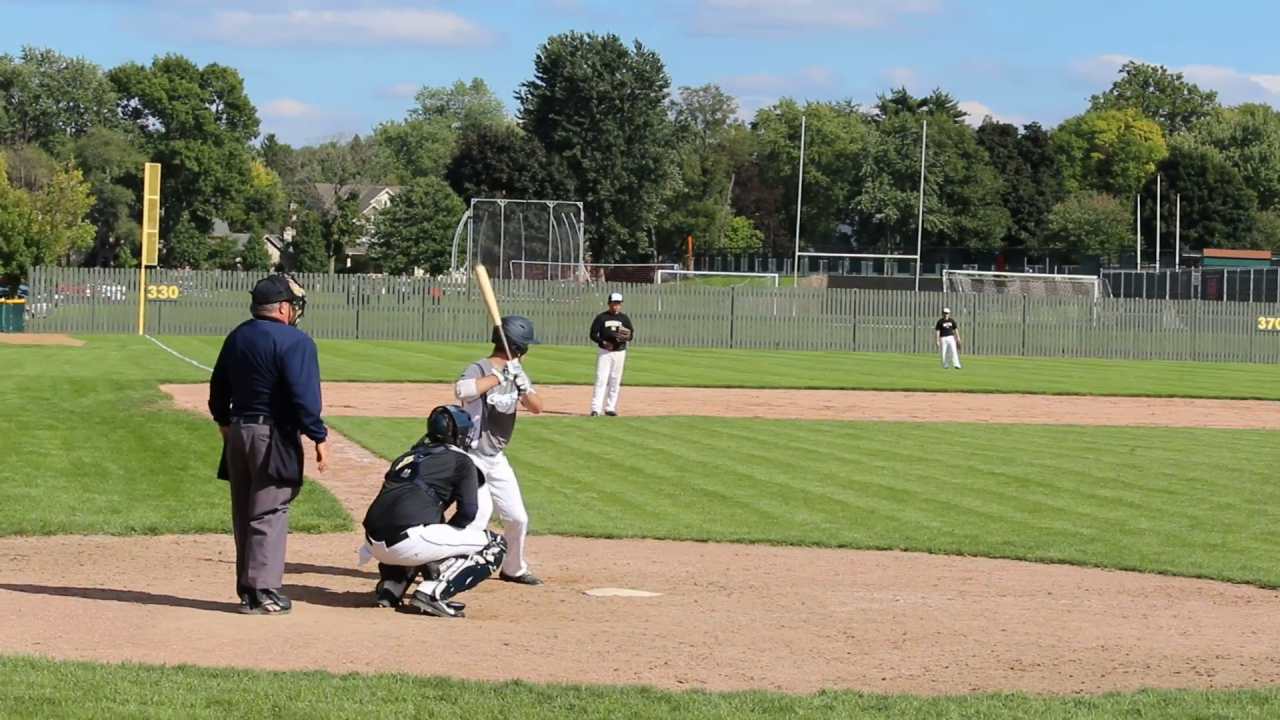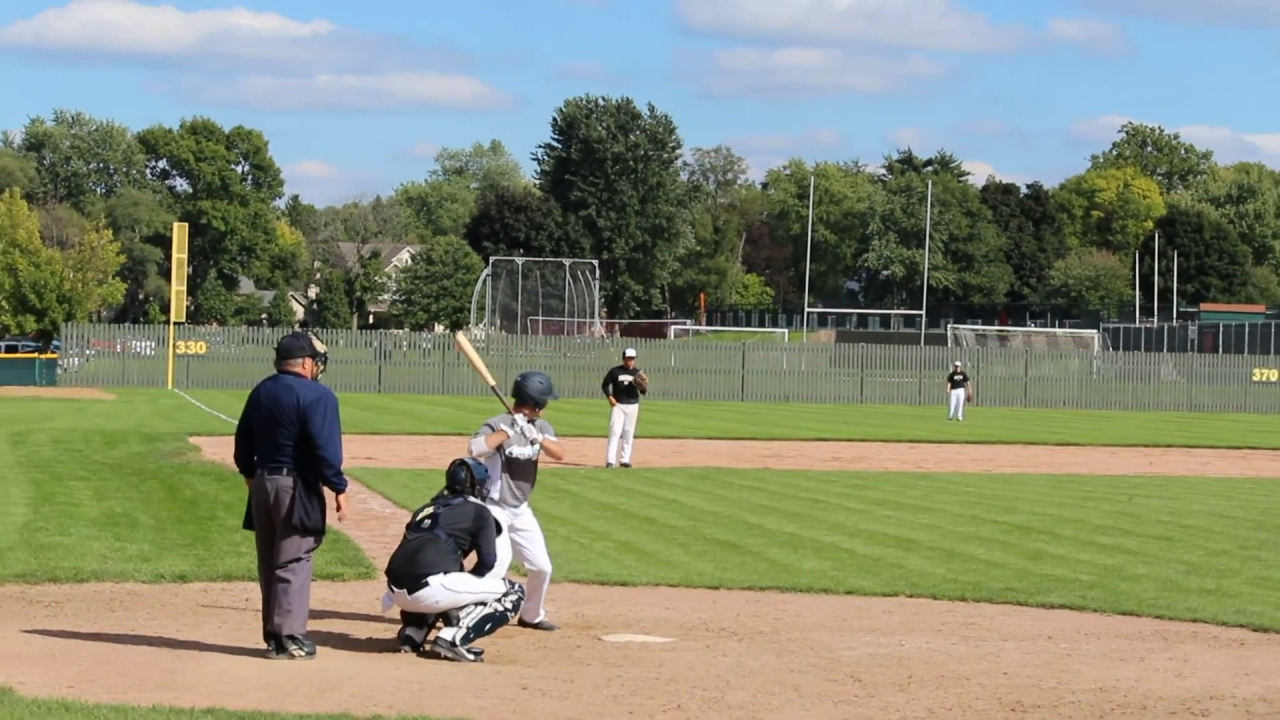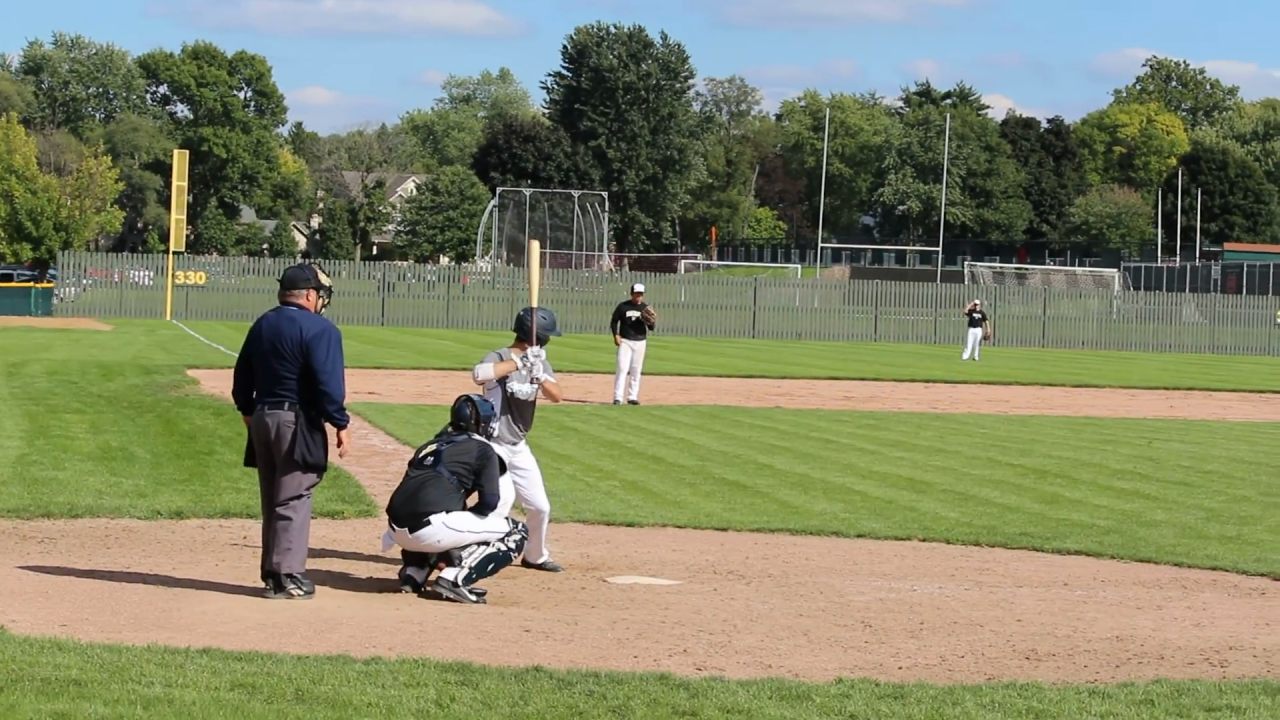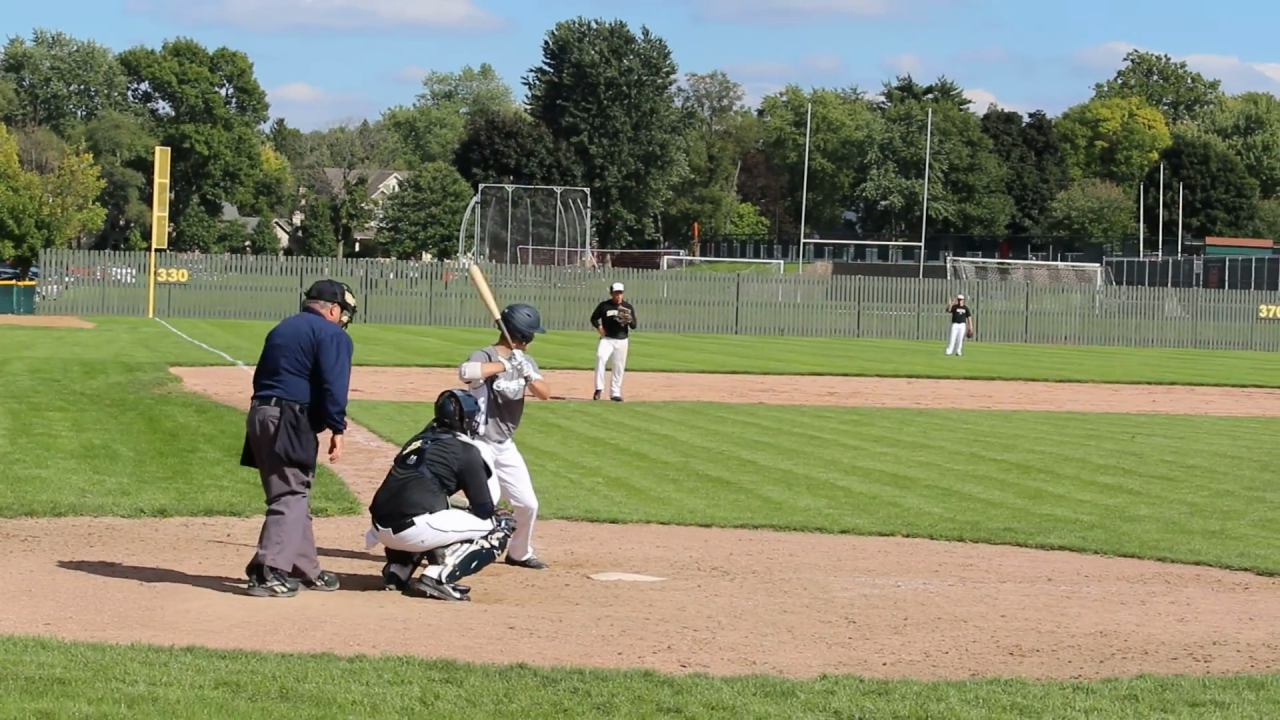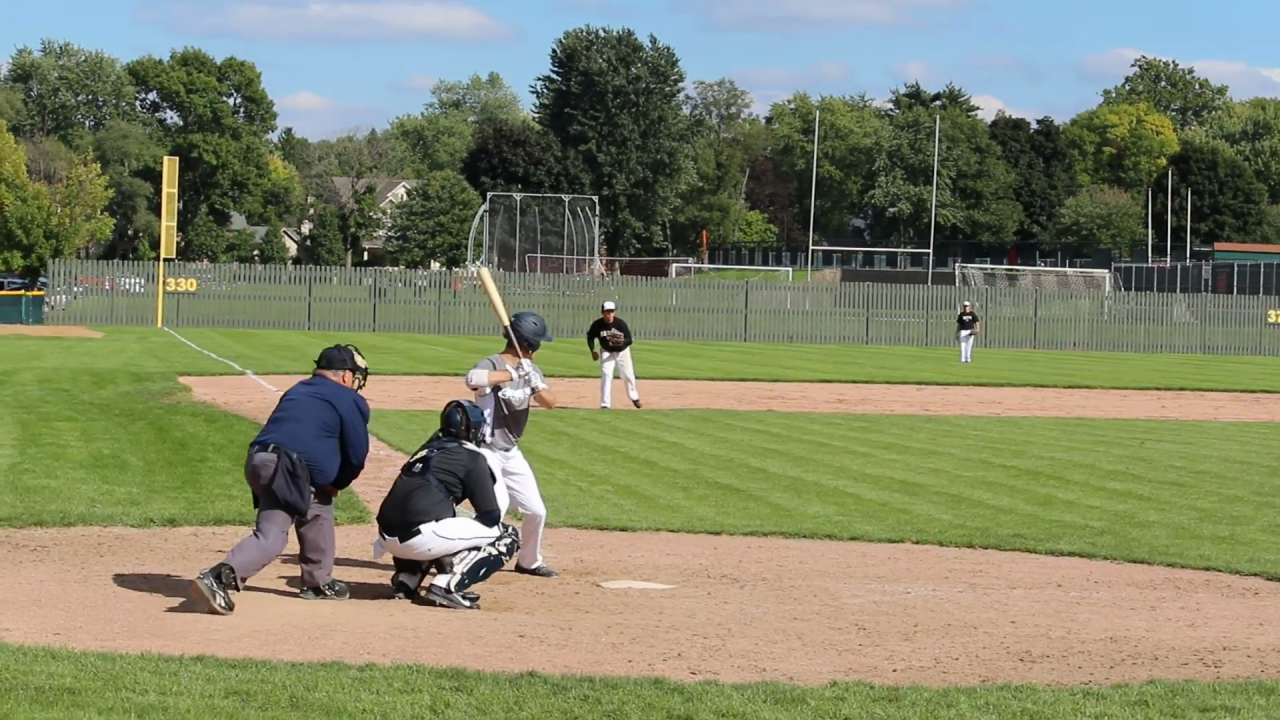
dt=0.7s
person 1, frame 1
left shoulder: (236, 337)
right shoulder: (294, 340)
left elbow: (218, 388)
right elbow: (304, 394)
left wrist: (225, 422)
right wrist: (318, 437)
left hip: (238, 433)
right hip: (273, 436)
left knee: (245, 513)
right knee: (269, 514)
left ankle: (248, 589)
right ankle: (263, 593)
person 1, frame 2
left shoulder: (260, 392)
right shoulder: (317, 395)
left elbow: (243, 440)
right elbow: (326, 447)
left wrist: (250, 474)
right wrist: (338, 488)
left hip: (263, 484)
right hip: (297, 487)
left knee: (270, 563)
right knee: (293, 562)
left ankle: (274, 634)
right ankle: (288, 638)
person 1, frame 3
left shoulder: (262, 324)
right shoulder: (320, 329)
left elbow: (242, 373)
right elbow: (329, 382)
left wrist: (248, 410)
right wrist: (340, 424)
left hip: (263, 419)
right hip: (298, 423)
left knee: (273, 501)
right knee: (294, 500)
left ankle: (274, 570)
right ankle: (285, 576)
person 1, frame 4
left shoulder: (281, 329)
right shoulder: (333, 334)
left elbow: (260, 377)
right elbow: (333, 387)
right wrist: (337, 429)
left hip: (260, 414)
right hip: (291, 421)
left knee: (291, 496)
right knee: (289, 498)
left ankle: (306, 571)
right ankle: (267, 572)
person 1, frame 5
left shoulder: (298, 390)
right shoulder: (351, 401)
right elbow: (356, 456)
left wrist: (326, 484)
right wrist: (336, 484)
left hip: (260, 460)
right hip: (286, 469)
left knee: (318, 507)
right knee: (270, 537)
left ankle: (318, 582)
right ankle: (219, 578)
person 2, frame 1
left shoulder: (518, 373)
right shoulder: (479, 368)
left elbow: (537, 408)
right elbow: (461, 391)
left wrist: (525, 389)
right wrist: (500, 375)
left hip: (496, 458)
right hip: (470, 457)
left knee: (517, 517)
right knee: (478, 515)
left ankle: (513, 569)
person 2, frame 2
left shoulder: (540, 426)
right shoulder: (496, 424)
left elbow: (559, 454)
right elbow: (474, 449)
left wrist: (537, 438)
right wrist: (508, 430)
left hip: (521, 510)
right hip: (494, 508)
left knee: (542, 567)
left ankle: (531, 615)
person 2, frame 3
left shoulder: (540, 362)
right shoulder: (500, 357)
left elbow: (556, 396)
right elbow: (479, 374)
left wrist: (540, 377)
right wrist: (519, 362)
left hip: (519, 446)
right hip: (493, 445)
left knee: (540, 505)
right knee: (501, 502)
left ankle: (535, 556)
person 2, frame 4
left shoulder: (526, 361)
right shoulder: (485, 355)
left elbow: (545, 394)
right elbow: (465, 372)
left wrist: (529, 376)
right wrist: (506, 363)
left hip: (506, 445)
right hip: (478, 443)
left knee: (528, 503)
left ankle: (519, 553)
person 2, frame 5
left shoulder: (532, 369)
right shoulder: (491, 363)
left elbow: (550, 402)
right elbow: (472, 379)
left wrist: (537, 386)
right wrist: (513, 373)
left hip: (512, 452)
right hip: (485, 451)
left knee: (536, 511)
left ankle: (528, 561)
person 3, frame 1
left shoulder: (407, 457)
right shoulder: (461, 461)
right elbow: (468, 511)
right wrist: (446, 533)
left hip: (376, 542)
right hip: (406, 539)
right knee: (494, 545)
left ankle: (390, 587)
right ankle: (433, 593)
person 3, frame 2
left shoulder: (428, 508)
right shoulder: (479, 511)
right elbow: (488, 560)
right wrist: (468, 582)
left hip: (398, 590)
right hip: (427, 588)
right knee: (512, 593)
left ankle: (412, 633)
right ankle: (452, 640)
person 3, frame 3
left shoulder: (432, 445)
right shoulder: (482, 449)
right elbow: (489, 501)
right wrist: (467, 517)
left hip: (398, 529)
right hip: (428, 527)
right knee: (516, 532)
left ankle: (413, 573)
right ankle: (454, 579)
person 3, frame 4
left shoulder: (419, 440)
right shoulder: (465, 449)
right elbow: (484, 509)
left hip: (381, 526)
right hip: (411, 529)
right knee: (500, 530)
left ankle: (397, 570)
right ankle: (438, 577)
person 3, frame 5
left shoulder: (427, 450)
right shoulder: (471, 457)
right elbow: (490, 516)
left hip: (390, 537)
right hip: (419, 537)
right knee: (507, 537)
left ankle: (406, 580)
right ankle: (447, 586)
